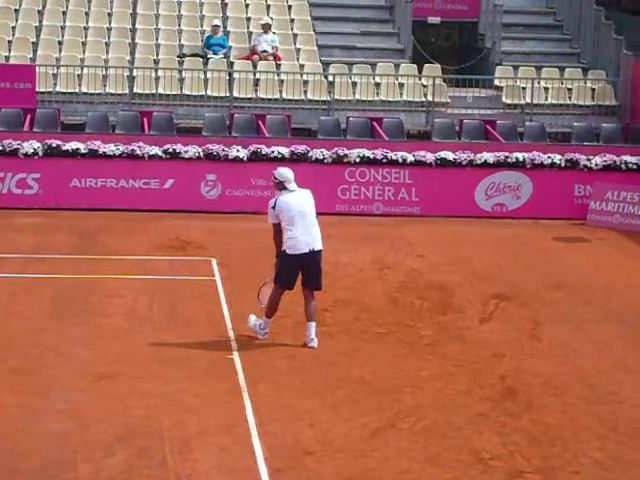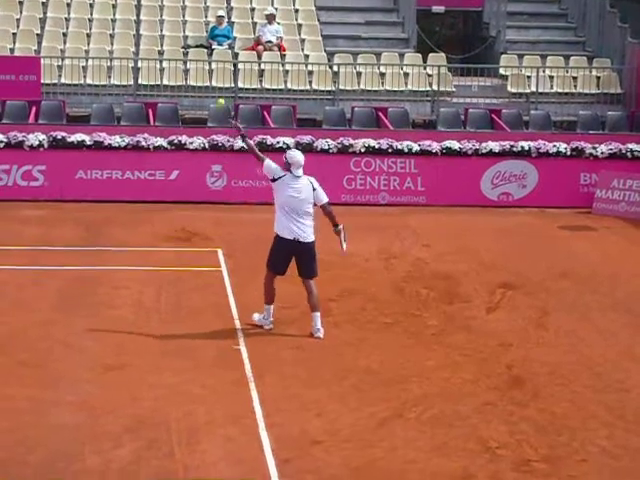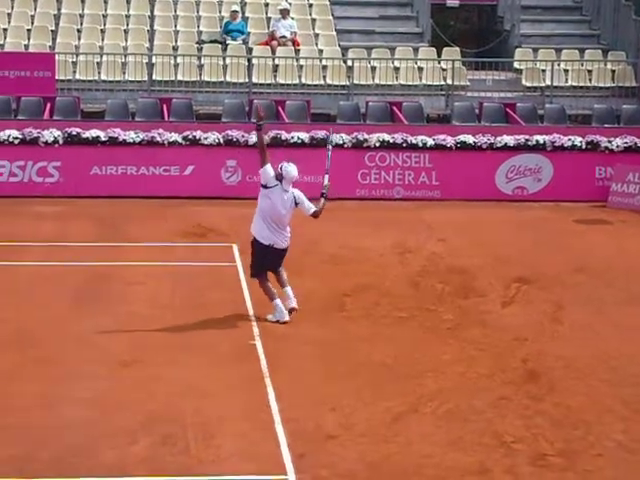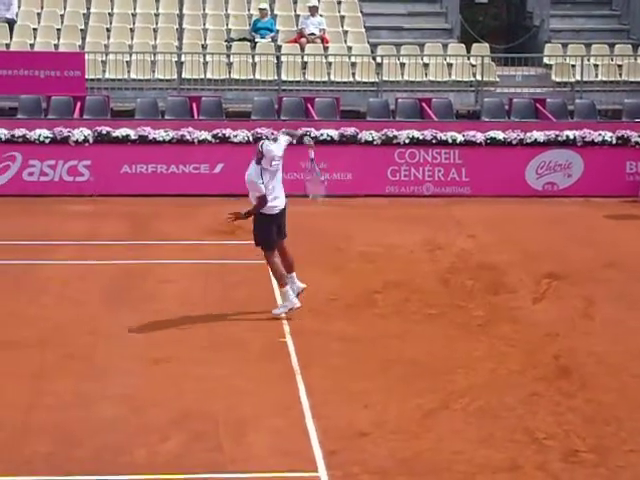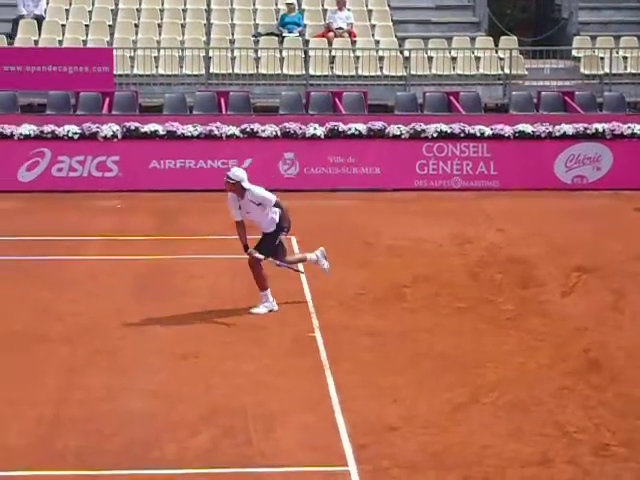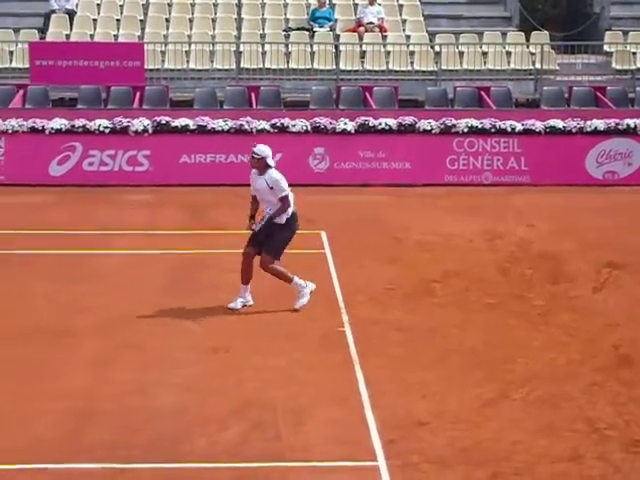
dt=0.4s
person 1, frame 1
left shoulder: (275, 202)
right shoulder: (308, 194)
left elbow: (278, 233)
left wrist: (278, 256)
left hip: (294, 251)
right hip: (315, 249)
left knee: (278, 290)
right knee: (309, 293)
left ankle: (263, 327)
right ankle: (311, 336)
person 1, frame 2
left shoulder: (277, 176)
right shoulder: (311, 183)
left elbow: (257, 154)
right elbow: (326, 207)
left wrist: (242, 135)
right wrist: (337, 225)
left hip: (284, 238)
right hip: (306, 239)
left knee: (270, 276)
right knee: (308, 282)
left ankle: (267, 318)
right ankle: (317, 326)
person 1, frame 3
left shoulder: (269, 183)
right shoulder: (295, 195)
left elbow: (262, 151)
right elbow: (316, 213)
left wrist: (259, 125)
right wrist: (323, 197)
left hip: (262, 241)
right hip: (282, 243)
left knee: (262, 277)
right knee: (277, 270)
left ankle: (280, 312)
right ankle: (290, 301)
person 1, frame 4
left shoulder: (254, 176)
right shoulder: (275, 153)
left elbow: (262, 203)
right elbow: (286, 134)
left wrist: (245, 215)
right wrist: (300, 138)
left hip: (266, 214)
right hip: (280, 208)
left knee: (271, 255)
right knee: (281, 246)
left ankle: (288, 299)
right ankle: (294, 284)
person 1, frame 5
left shoulder: (256, 193)
right shoulder: (232, 198)
left elbow: (281, 206)
right elbow: (239, 224)
left wrist: (284, 231)
right wrist: (246, 248)
left hip: (277, 226)
right hip: (269, 228)
left knee: (254, 261)
right knee: (281, 260)
left ankle: (268, 301)
right ankle: (317, 256)
person 1, frame 6
left shoulder: (275, 177)
right shoulder: (254, 174)
left elbow: (286, 205)
right elbow: (255, 199)
left wrist: (268, 219)
right wrist: (252, 219)
left hip: (285, 221)
right hip: (269, 219)
left knee: (266, 263)
right knee: (247, 254)
left ankle: (303, 287)
right ankle: (244, 297)
